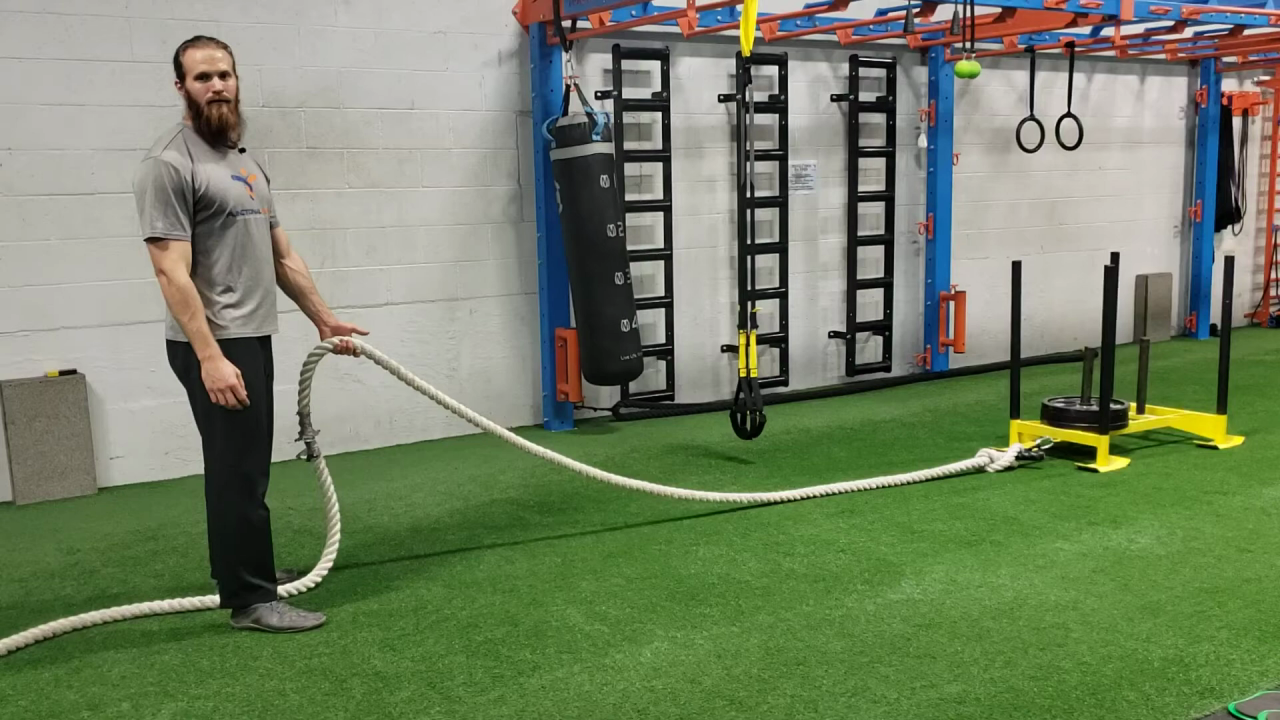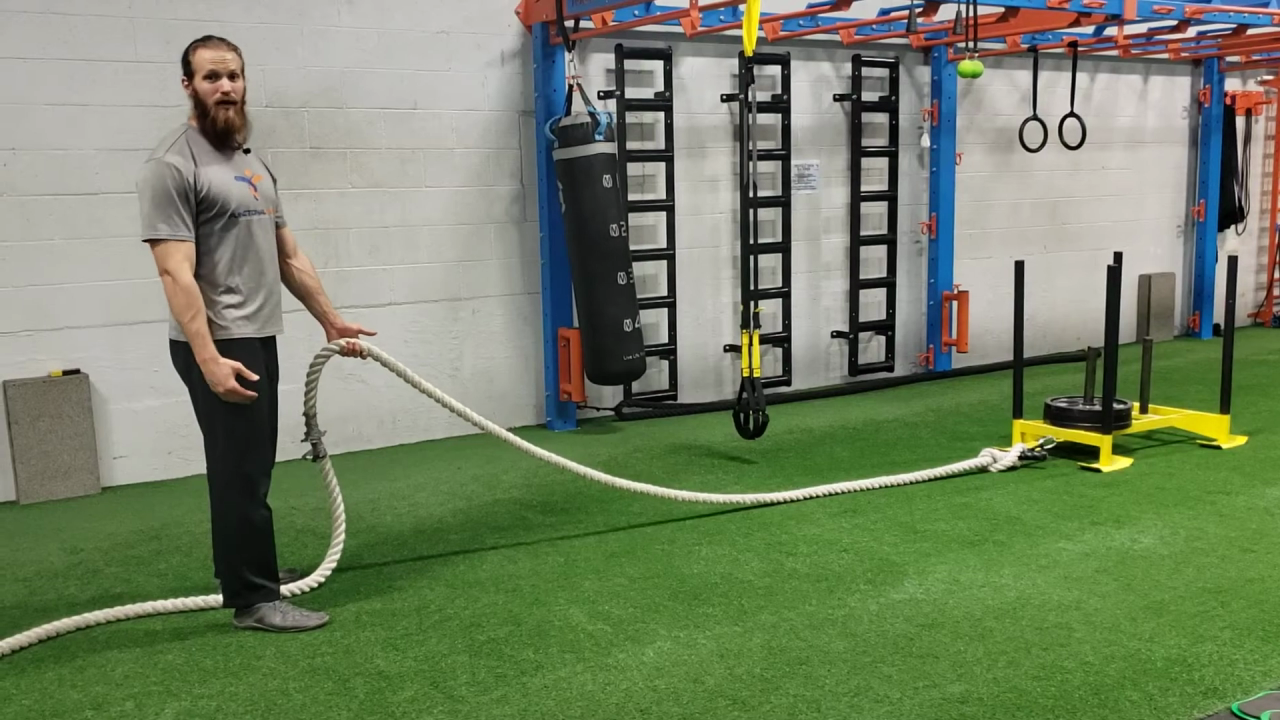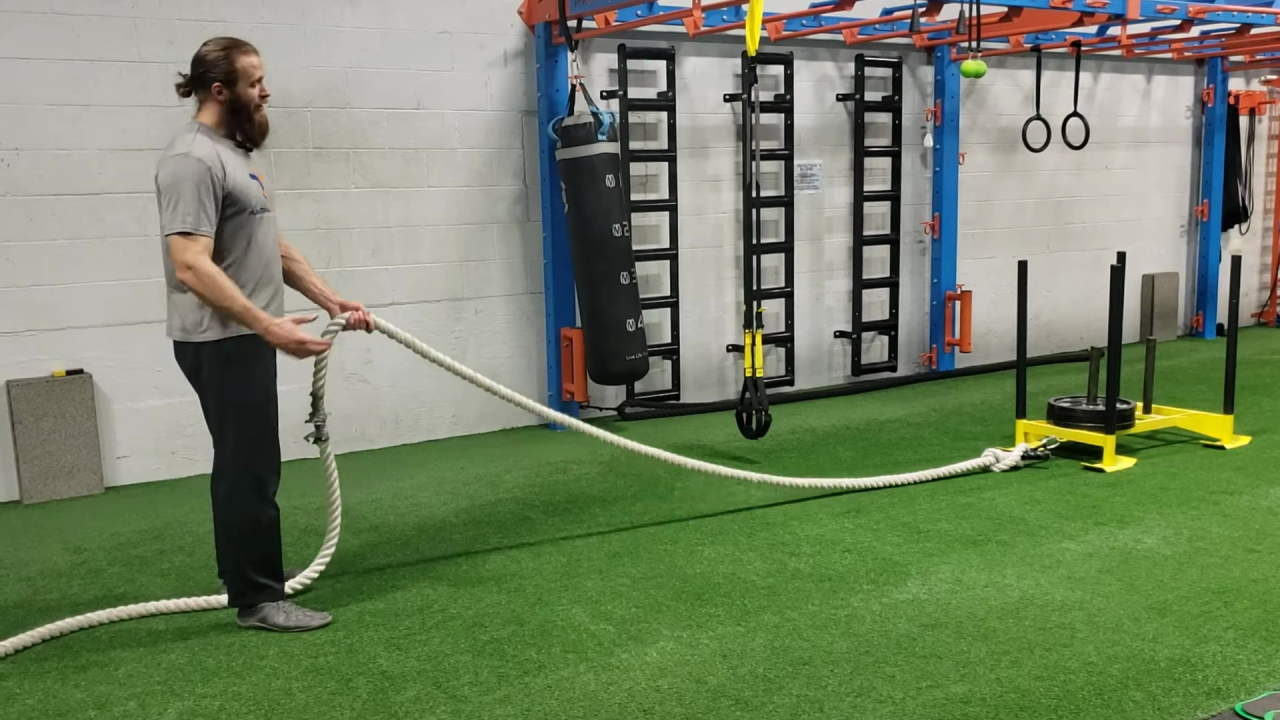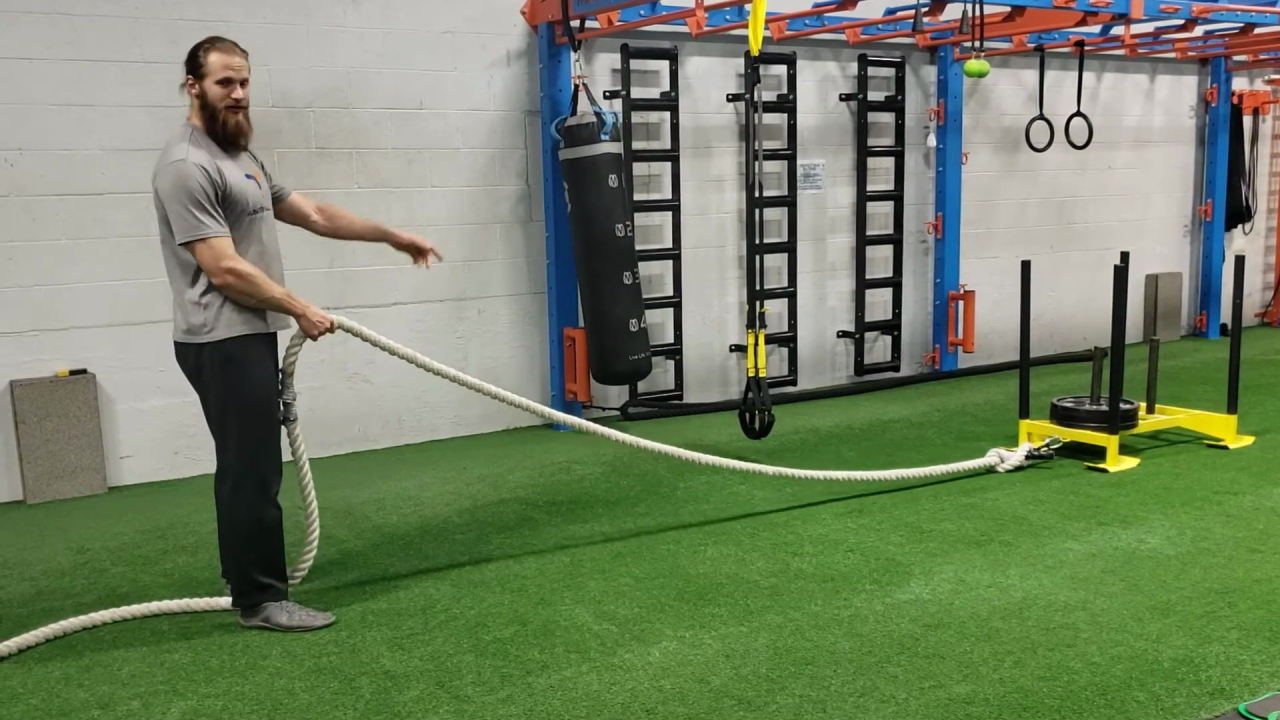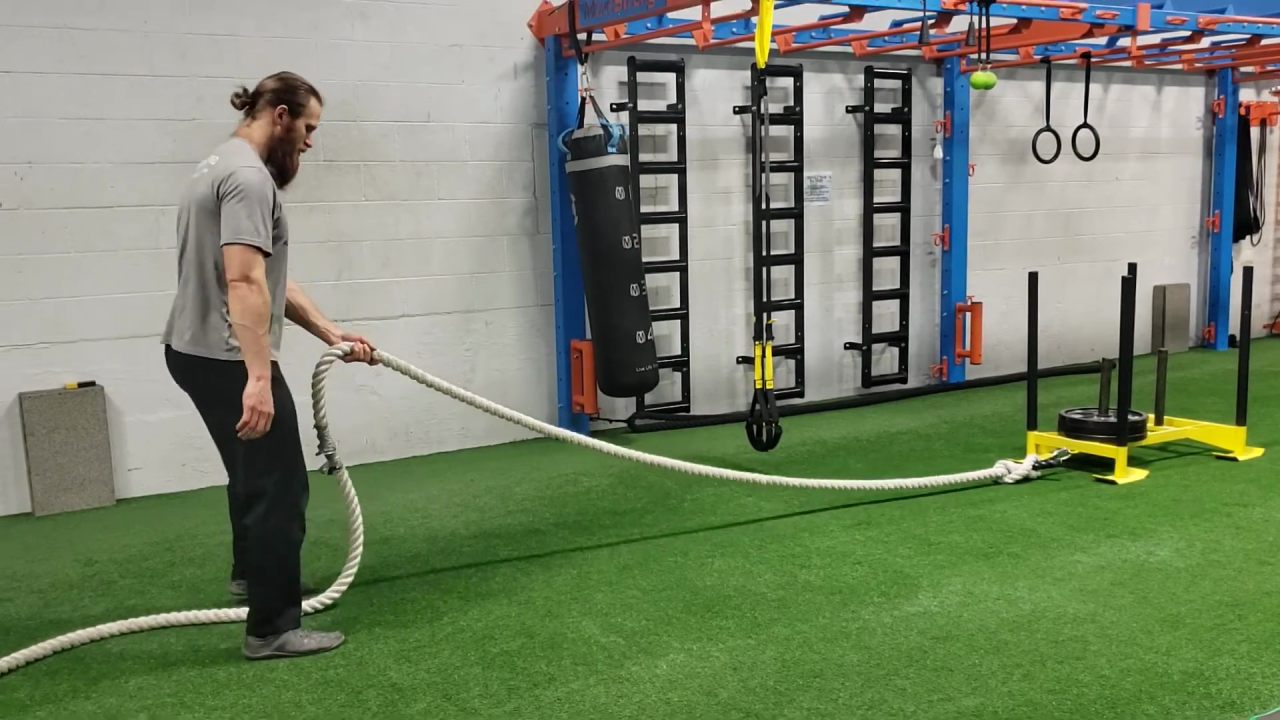
dt=1s
person 1, frame 1
left shoulder: (244, 161)
right shoulder: (170, 163)
left elbow: (281, 255)
right elbow: (173, 271)
left wrist: (324, 318)
right wrist: (210, 356)
left hip: (252, 336)
right hip: (213, 345)
left knee: (244, 465)
right knee: (238, 469)
left ankle: (239, 569)
right ankle: (250, 598)
person 1, frame 2
left shoulder: (252, 160)
right shoulder: (172, 165)
left elbow: (288, 255)
right elbow: (177, 273)
left wrist: (331, 319)
right wrist: (208, 358)
left hip: (257, 337)
right hip: (218, 345)
left knee: (248, 465)
right knee: (241, 470)
left ankle: (243, 569)
right ankle: (253, 598)
person 1, frame 3
left shoulder: (234, 153)
right shoulder: (192, 159)
left elbow: (272, 249)
right elbow: (194, 268)
left wrist: (328, 299)
right wrist: (271, 326)
left hip: (241, 336)
right hip: (222, 341)
left knee: (242, 463)
right knee: (252, 467)
left ankle: (246, 571)
right ankle: (258, 597)
person 1, frame 4
left shoulder: (239, 157)
right shoulder: (186, 166)
left elbow: (310, 212)
right elbow: (225, 270)
left wrist: (393, 235)
right wrist: (300, 309)
left hip: (246, 337)
right hip: (222, 343)
left knee: (245, 466)
right knee: (252, 469)
left ankle: (245, 577)
right ankle: (260, 599)
person 1, frame 5
left shoulder: (222, 166)
right shoulder: (249, 176)
left elbow: (270, 276)
right elbow: (244, 282)
left wrist: (330, 331)
right wrist: (259, 377)
left hip: (194, 350)
right hip: (226, 357)
left knee: (252, 472)
right knee: (278, 486)
left ankle: (251, 573)
right ankle: (272, 628)
